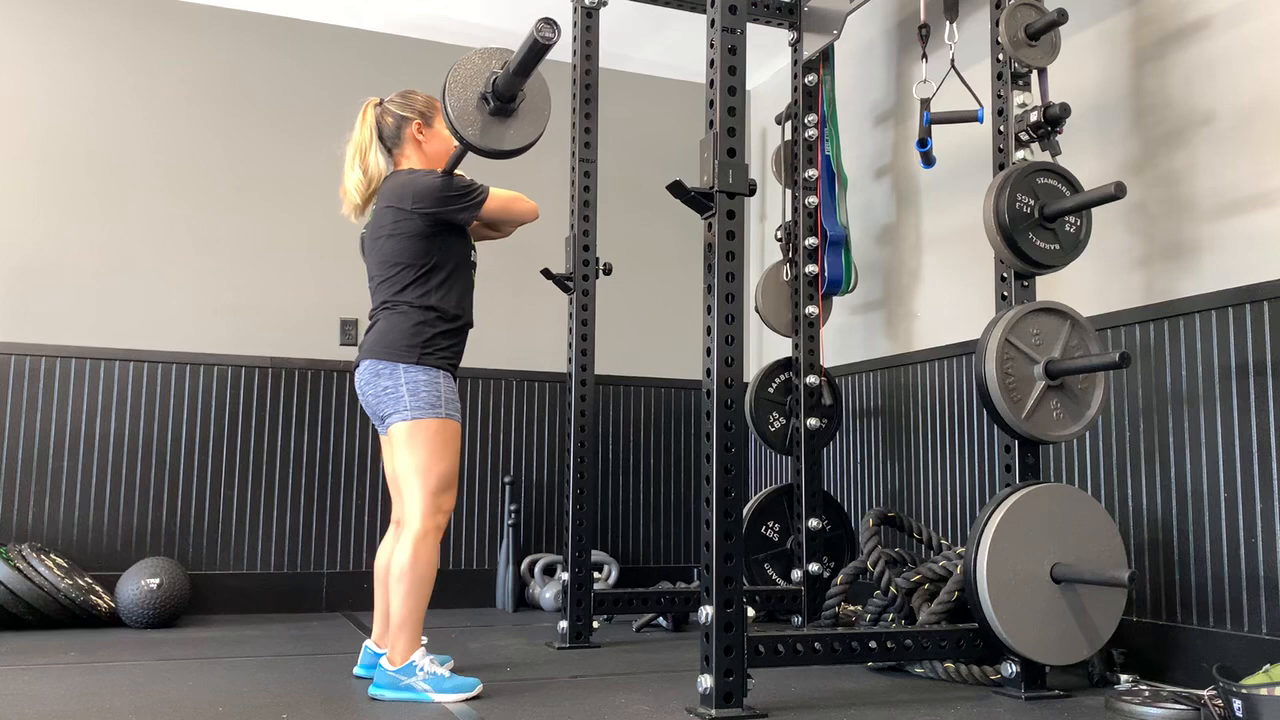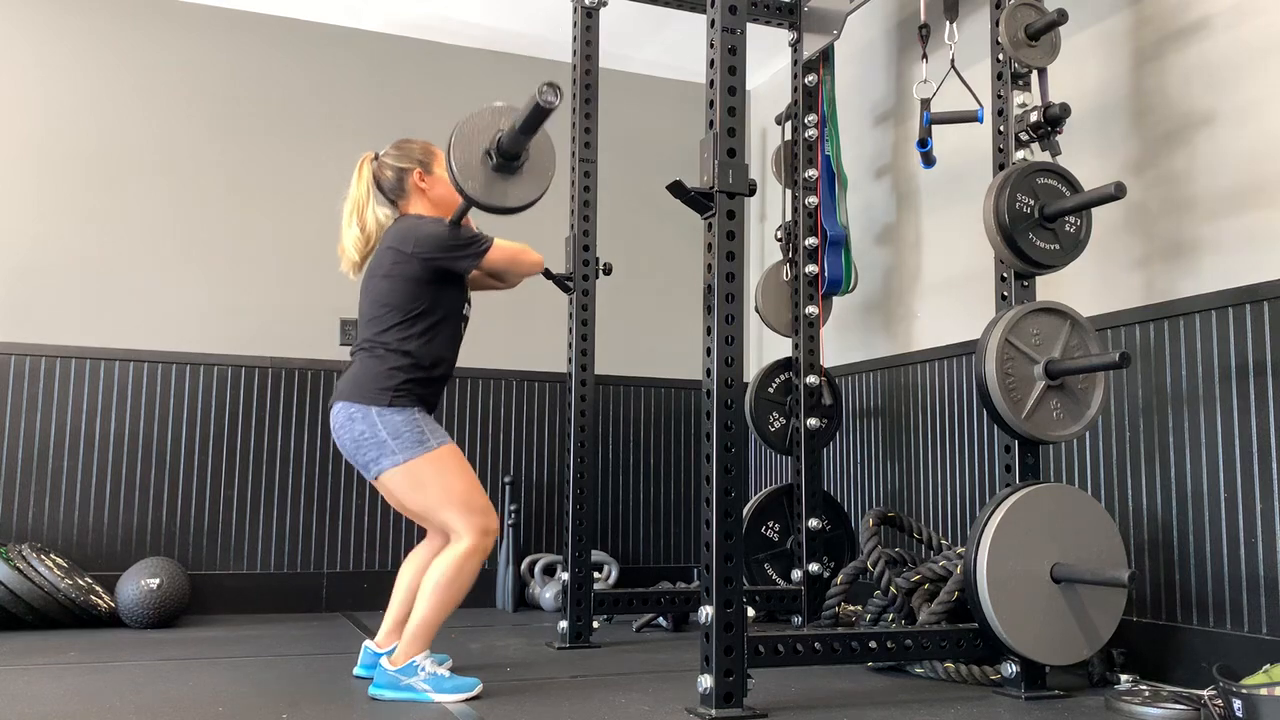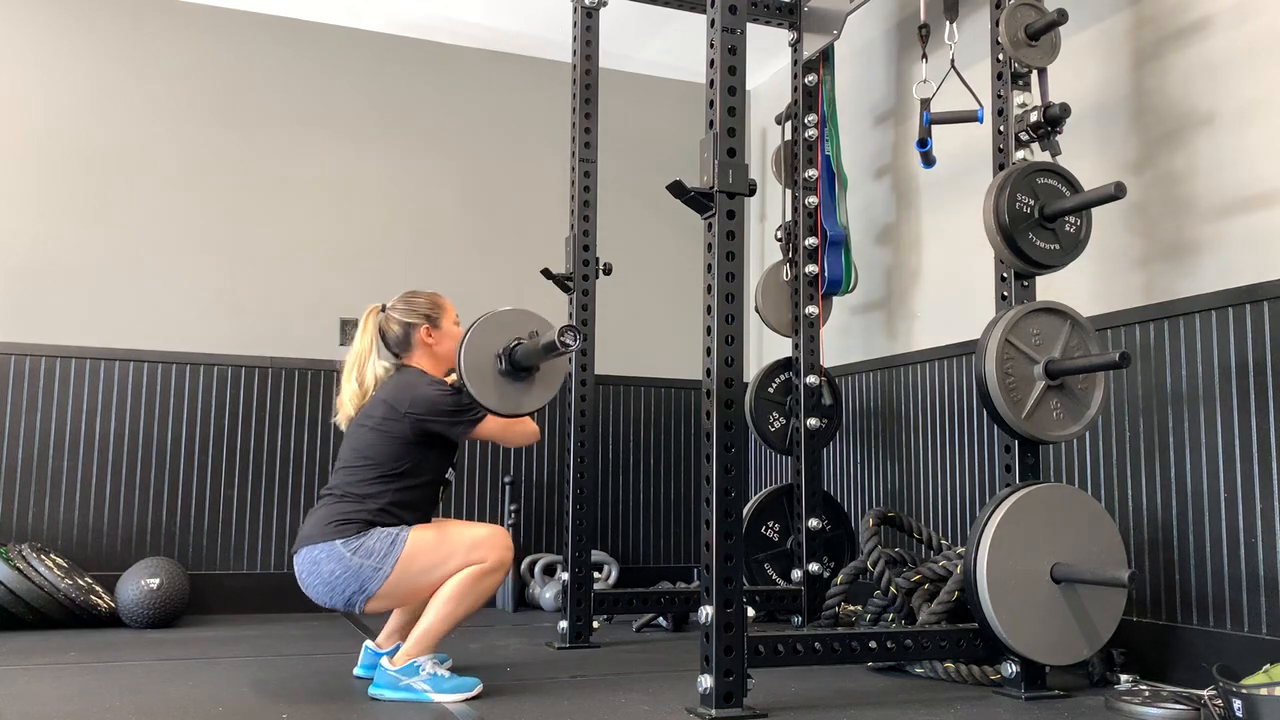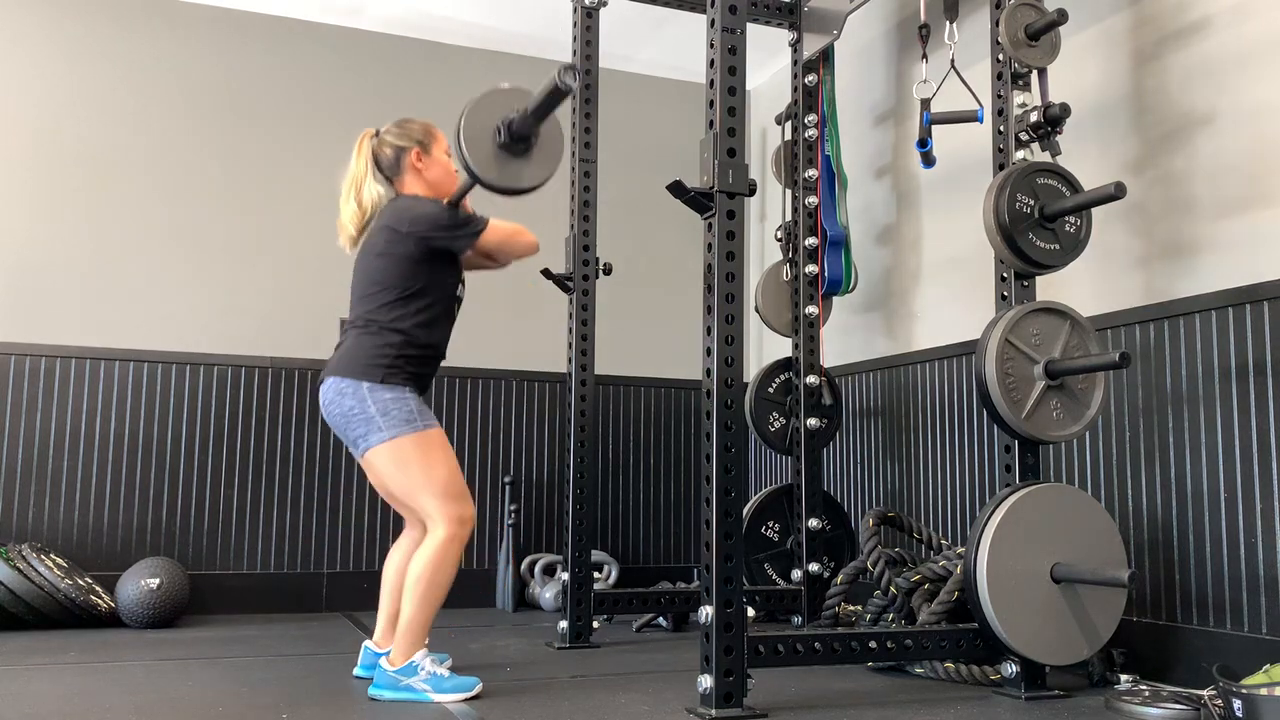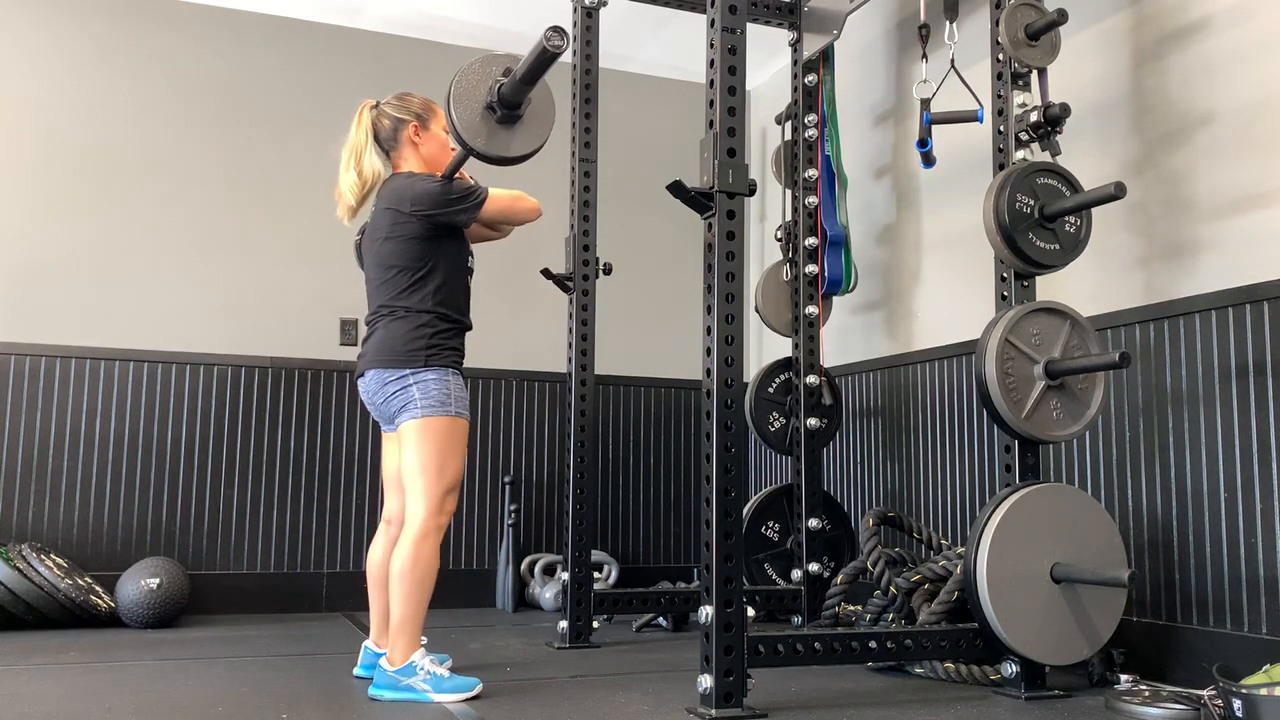
dt=1s
person 1, frame 1
left shoulder: (394, 199)
right shoulder: (427, 188)
left elbow: (483, 227)
right elbow: (525, 210)
left wrist: (477, 217)
right wrist: (480, 202)
left hip: (387, 369)
right hip: (412, 367)
left knee: (408, 518)
right knee: (428, 515)
left ankle: (381, 647)
right ankle: (402, 666)
person 1, frame 2
left shoulder: (405, 241)
right shoulder: (430, 235)
left elbow: (500, 277)
right elbow: (529, 262)
left wrist: (475, 249)
right wrist: (474, 237)
left hip: (367, 413)
right hip: (383, 412)
left knee: (450, 531)
right knee: (475, 528)
left ankle: (384, 647)
right ankle: (403, 666)
person 1, frame 3
left shoulder: (404, 390)
right shoulder: (425, 396)
right elbow: (524, 432)
left wrist: (472, 389)
left hip: (333, 553)
right hip: (341, 556)
left knee: (462, 551)
right knee: (494, 547)
left ankle: (385, 649)
right ankle: (405, 667)
person 1, frame 4
left shoulder: (402, 223)
right shoulder: (423, 216)
left elbow: (489, 256)
right elbow: (523, 244)
right wrist: (472, 222)
left hip: (358, 387)
right hip: (376, 387)
left knee: (425, 524)
right knee: (451, 521)
left ankle: (382, 648)
right ankle: (402, 666)
person 1, frame 5
left shoulder: (397, 201)
right shoulder: (424, 192)
left elbow: (487, 228)
right elbow: (526, 209)
left wrist: (470, 202)
right wrist: (475, 194)
left hip: (389, 370)
right hip: (421, 368)
left knee: (400, 518)
right knee: (428, 517)
left ankle: (381, 648)
right ankle: (402, 667)
